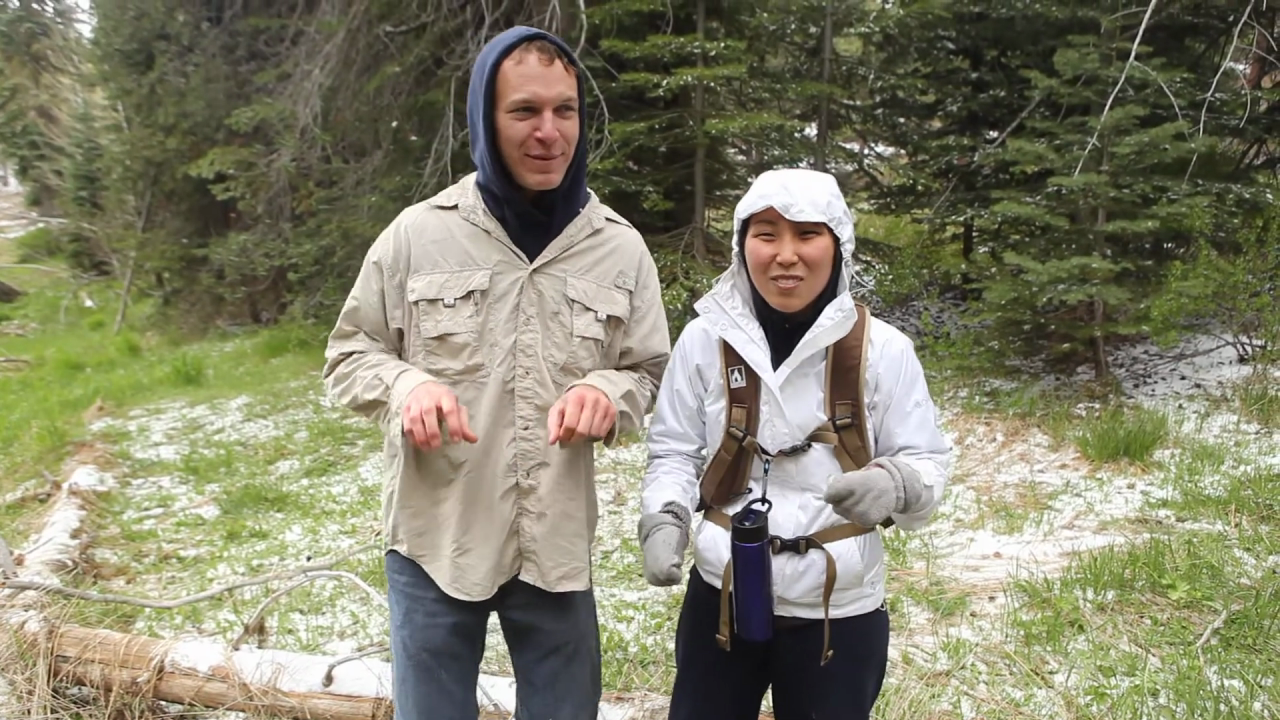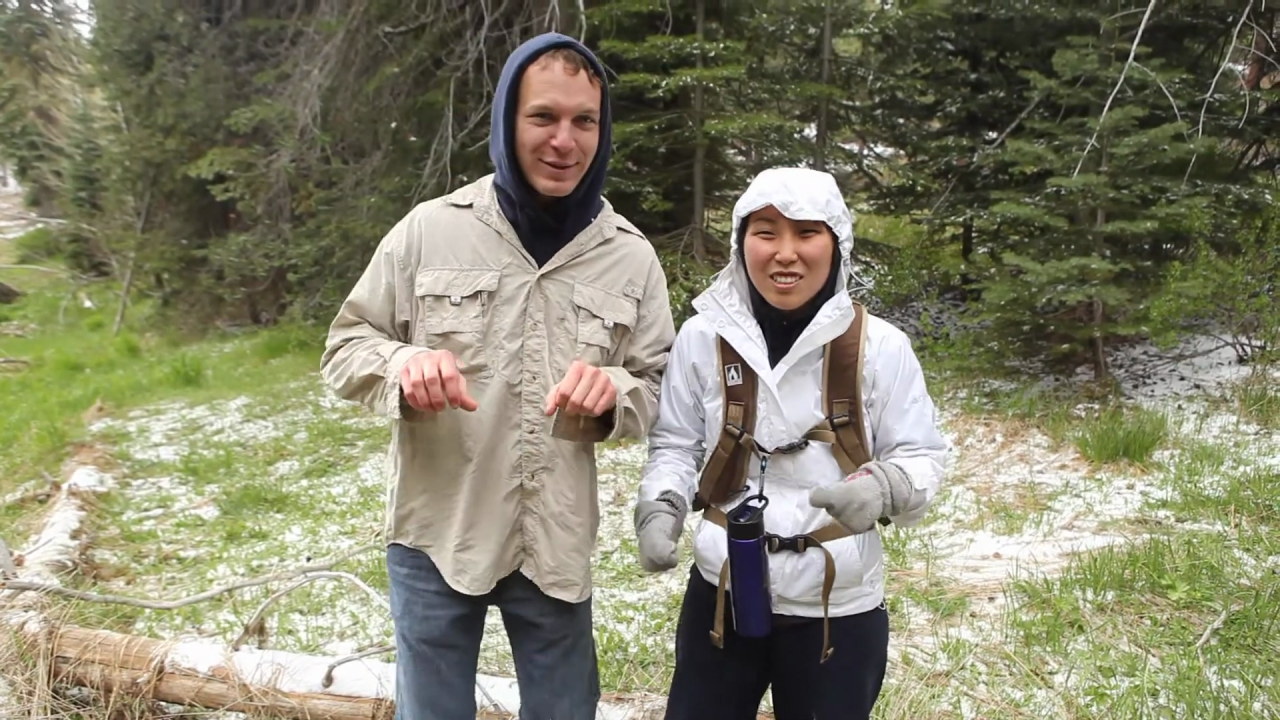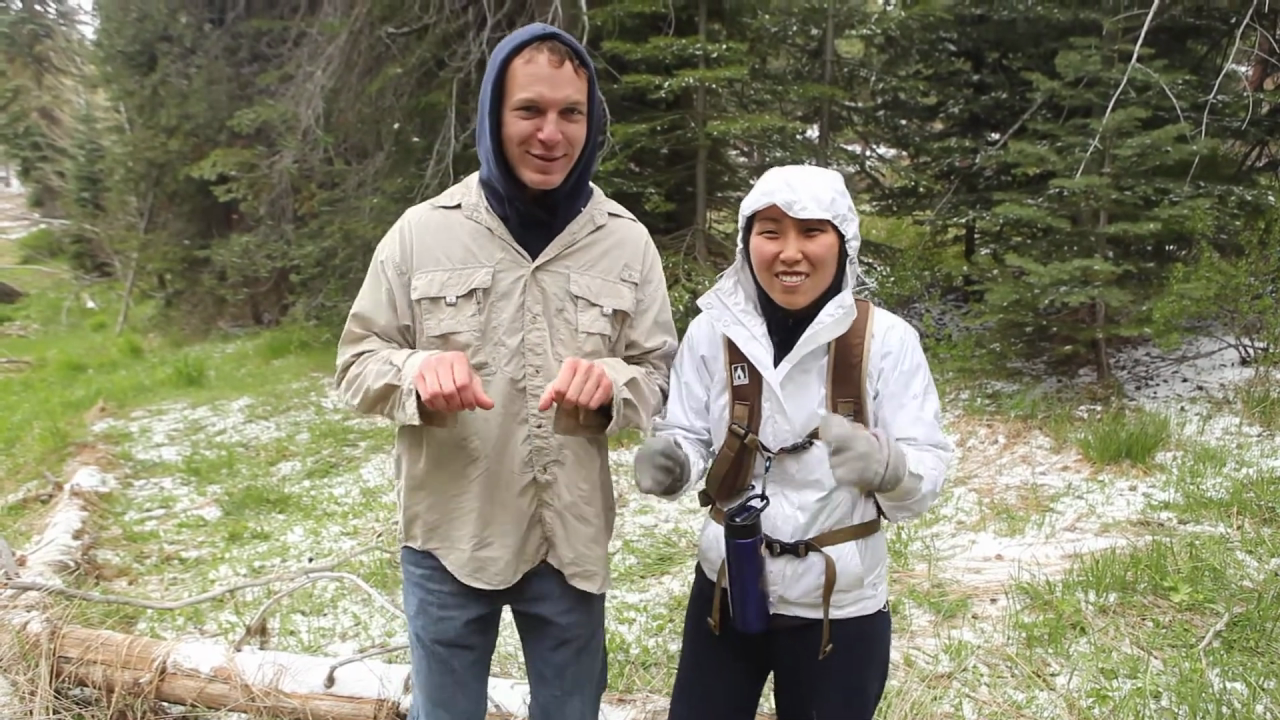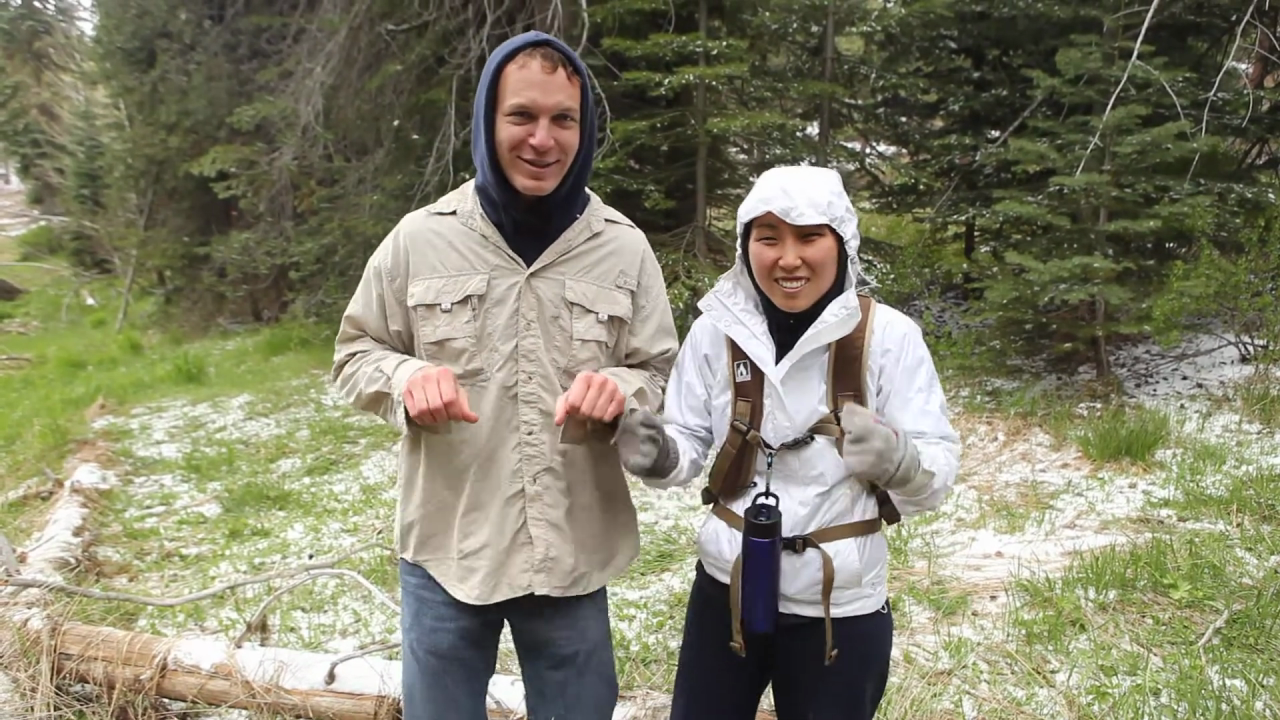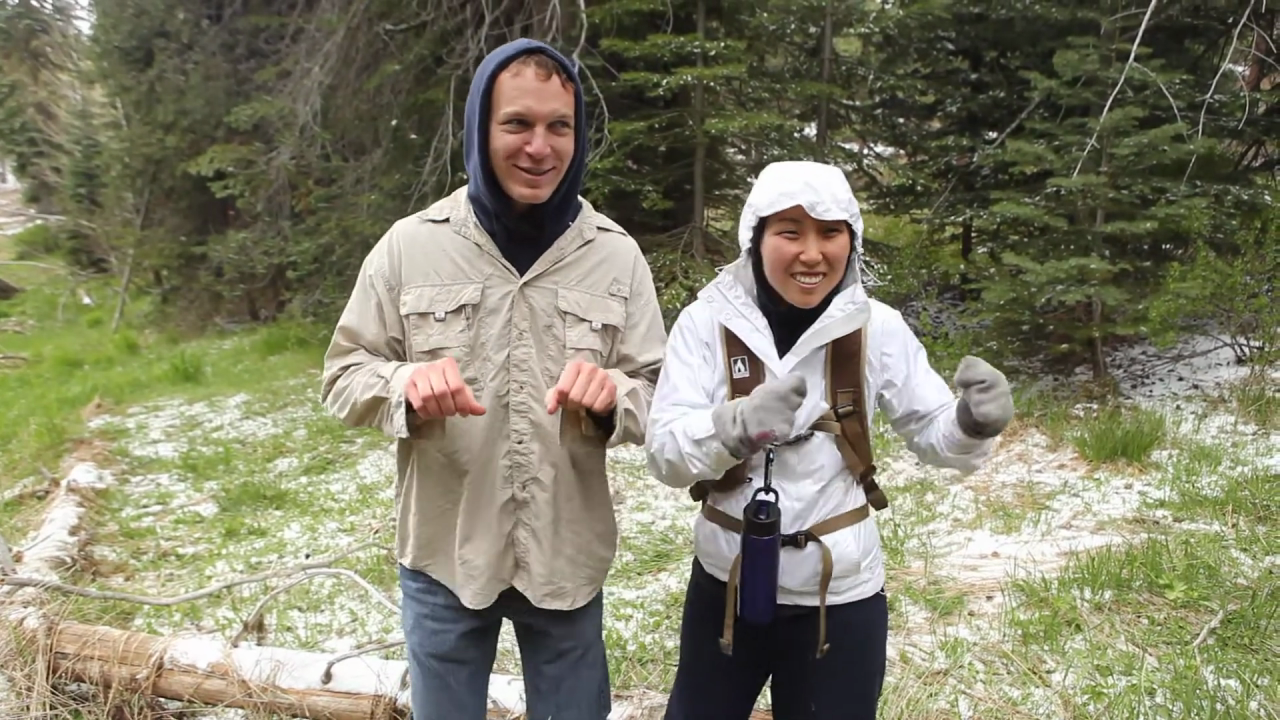
dt=0.4s
person 1, frame 1
left shoulder: (619, 248)
right shoulder: (418, 233)
left elbow: (650, 373)
right elbow: (349, 354)
left wrist: (608, 394)
right wrist: (406, 384)
left hip: (557, 545)
right hip: (433, 540)
person 1, frame 2
left shoulder: (631, 256)
right shoulder: (428, 230)
left elbow: (656, 387)
right elbow: (345, 348)
left wrist: (612, 393)
right wrist: (403, 363)
left hip: (556, 542)
right hip: (435, 535)
person 1, frame 3
left shoulder: (625, 242)
right shoulder: (422, 232)
left elbow: (659, 375)
right elbow: (356, 367)
left wrist: (609, 384)
right wrist: (417, 369)
left hip: (571, 538)
right hip: (449, 535)
person 1, frame 4
left shoulder: (624, 248)
right shoulder: (418, 239)
left elbow: (658, 373)
right elbow: (355, 354)
left wrist: (620, 389)
right wrist: (405, 377)
left hip: (573, 553)
right hip: (446, 550)
person 1, frame 5
left shoulder: (616, 255)
right shoulder: (409, 246)
left elbow: (654, 396)
right elbow: (343, 380)
left wrist: (611, 400)
right wrist: (407, 384)
left hip: (567, 556)
right hip: (443, 555)
person 2, frame 1
left shoulder: (881, 349)
right shoulder: (707, 338)
left elbow: (926, 462)
right elbow: (674, 452)
left wrist: (890, 485)
right wrist: (665, 520)
left hip: (839, 609)
right hip: (722, 595)
person 2, frame 2
left shoulder: (879, 346)
right shoulder: (704, 336)
left elbow: (921, 456)
right elbow: (675, 444)
left wrist: (882, 487)
right wrist: (660, 508)
left hip: (838, 607)
right hip: (723, 594)
person 2, frame 3
left shoulder: (886, 340)
right shoulder: (713, 332)
left elbow: (927, 470)
right elbow: (686, 435)
left wrist: (883, 462)
right wrist: (668, 462)
left hip: (841, 607)
right hip: (727, 590)
person 2, frame 4
left shoulder: (888, 337)
right shoulder: (717, 331)
left elbow: (936, 473)
right elbow: (687, 441)
left wrist: (894, 456)
right wrist: (656, 451)
left hip: (840, 604)
right hip: (726, 587)
person 2, frame 5
left shoulder: (875, 328)
right shoulder: (706, 323)
left elbow: (935, 431)
right elbow: (668, 452)
left wrist: (976, 418)
right wrist: (741, 422)
left hip: (839, 593)
right hip: (727, 584)
